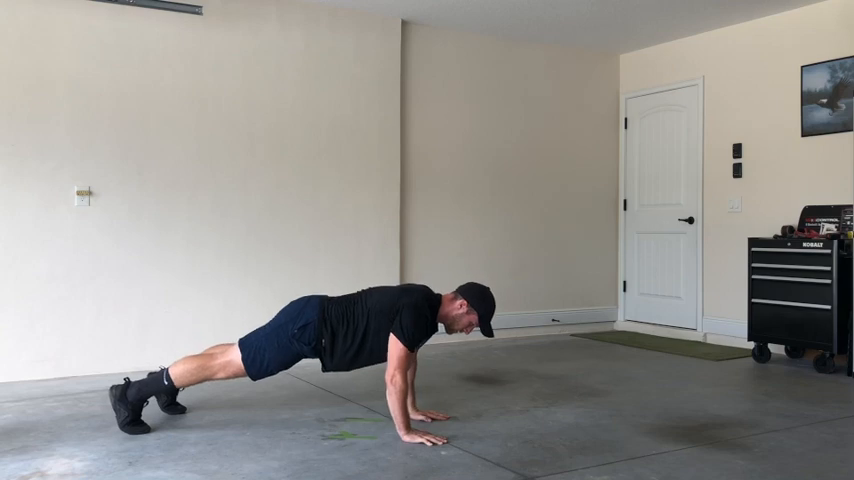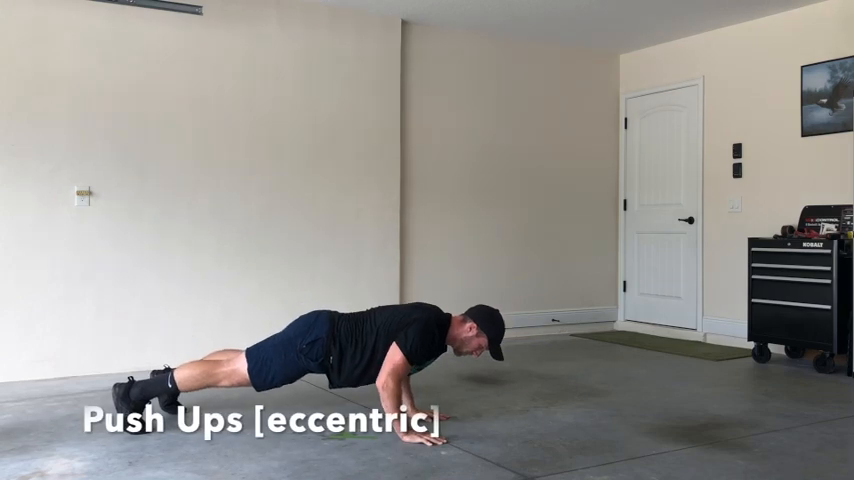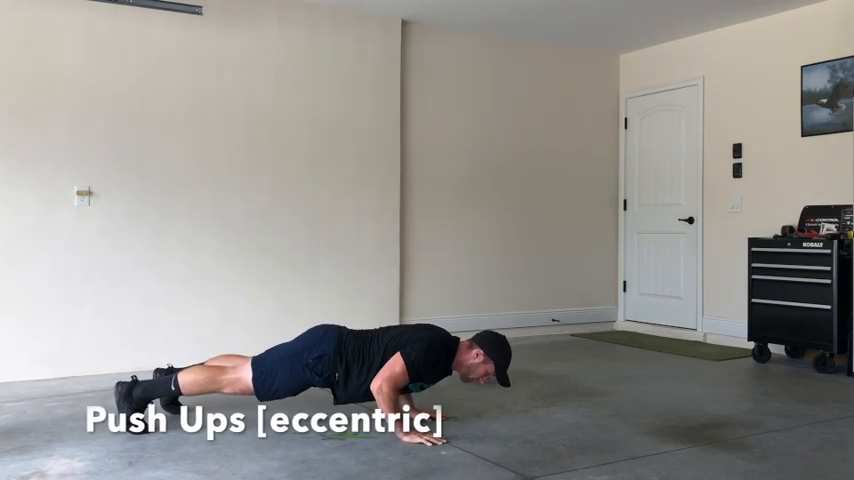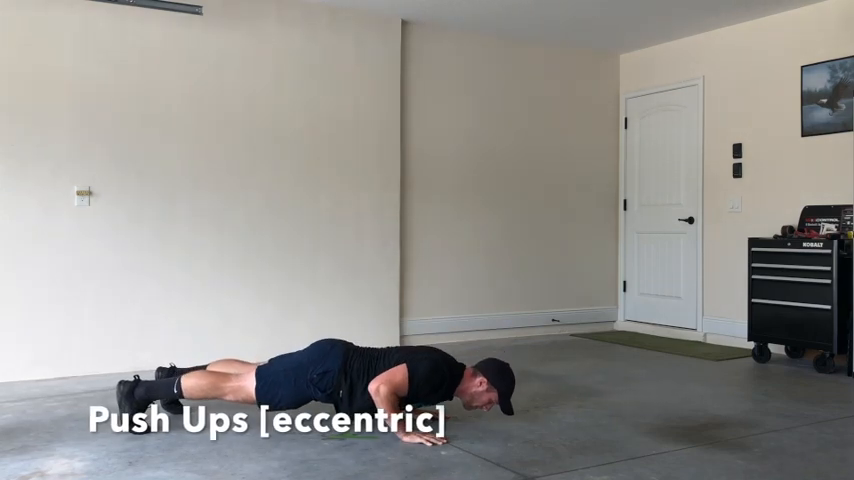
dt=0.7s
person 1, frame 1
left shoulder: (423, 305)
right shoulder: (417, 312)
left elbow: (408, 360)
right elbow: (395, 375)
left wrist: (413, 408)
right wrist: (405, 431)
left hip: (313, 322)
right hip: (309, 328)
left knee: (235, 354)
right knee: (227, 364)
left ankle: (163, 385)
right ankle: (132, 393)
person 1, frame 2
left shoulder: (433, 325)
right shoulder: (427, 331)
left elbow: (398, 361)
right elbow: (385, 379)
left wrist: (412, 409)
right wrist: (403, 430)
left hip: (323, 337)
right hip: (318, 341)
left knee: (241, 361)
right knee: (230, 373)
left ankle: (167, 381)
right ankle: (135, 391)
person 1, frame 3
left shoulder: (439, 345)
right shoulder: (433, 350)
right elbow: (381, 384)
left wrist: (412, 408)
right wrist: (403, 431)
left hip: (329, 349)
right hip: (323, 357)
left knee: (245, 367)
right knee: (233, 381)
left ankle: (171, 375)
right ankle: (138, 390)
person 1, frame 4
left shoulder: (444, 371)
right shoulder: (438, 373)
right elbow: (380, 387)
left wrist: (414, 409)
right wrist: (404, 431)
left hip: (332, 362)
right hip: (326, 370)
left knee: (249, 372)
right knee: (235, 388)
left ankle: (174, 375)
right ankle: (140, 391)
